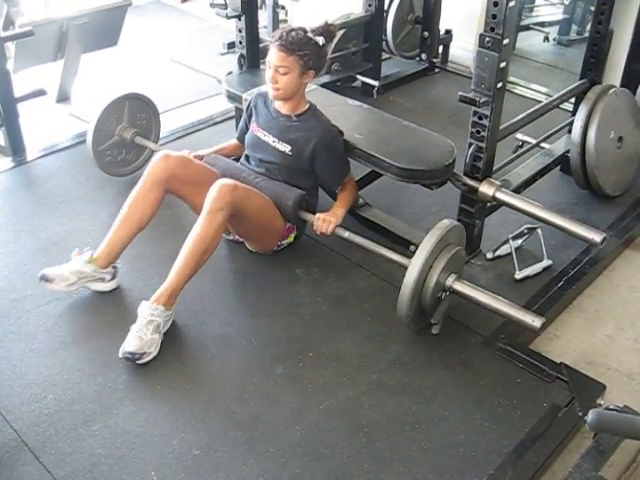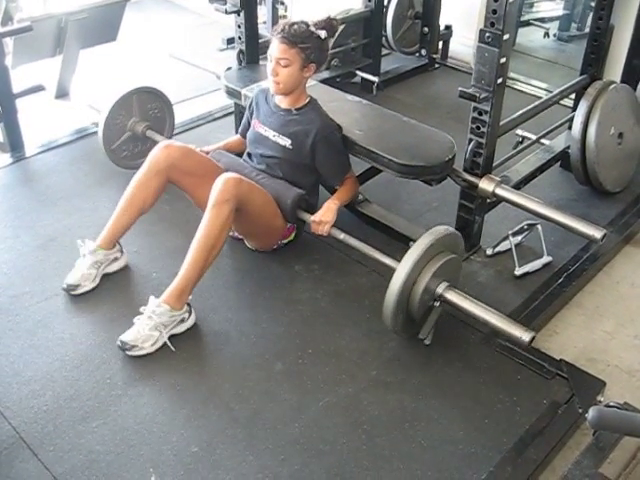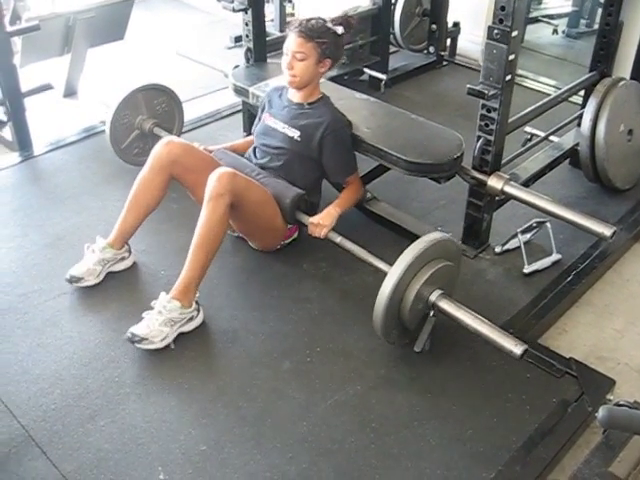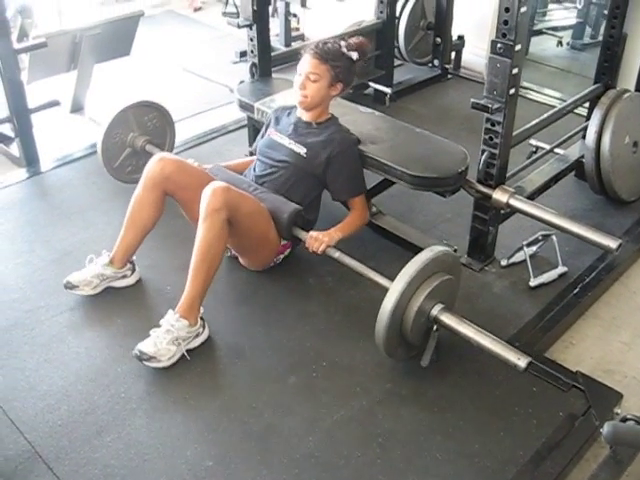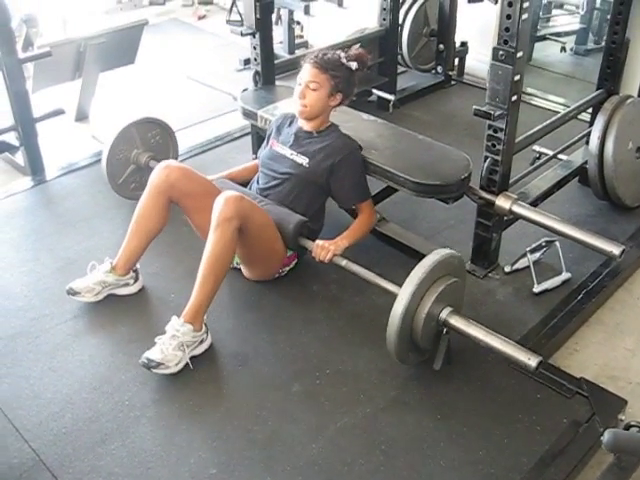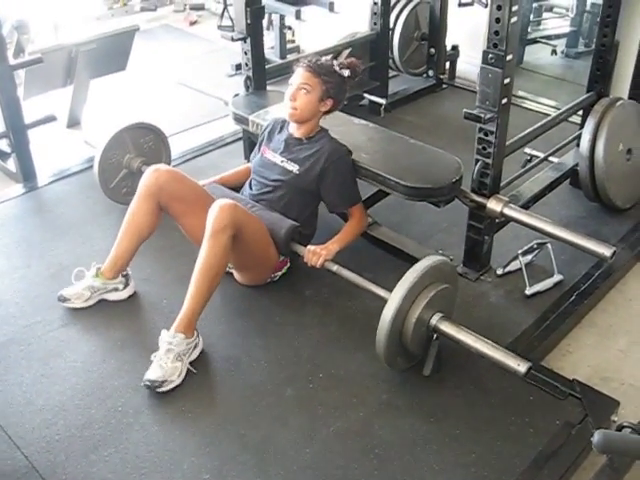
dt=0.3s
person 1, frame 1
left shoulder: (320, 134)
right shoulder: (259, 102)
left elbow: (348, 185)
left wrist: (336, 213)
right wrist: (204, 155)
left hip: (275, 225)
right hip: (235, 205)
left knee: (224, 190)
right knee: (166, 162)
left ankle: (160, 308)
right ankle: (99, 266)
person 1, frame 2
left shoulder: (319, 127)
right shoulder: (261, 98)
left elbow: (349, 182)
left wrist: (331, 206)
right wrist: (206, 152)
left hip: (276, 221)
right hip: (235, 202)
left knee: (229, 184)
right knee: (167, 153)
left ankle: (173, 307)
right ankle: (105, 250)
person 1, frame 3
left shoulder: (330, 122)
right shoulder: (275, 96)
left elbow: (354, 185)
left wrist: (331, 211)
right wrist: (215, 150)
left hip: (278, 220)
right hip: (239, 197)
left knee: (223, 179)
right knee: (170, 149)
left ankle: (181, 304)
right ankle: (114, 249)
person 1, frame 4
left shoulder: (339, 143)
right shoulder: (281, 115)
left elbow: (360, 210)
left wrist: (332, 234)
right wrist: (206, 169)
left hip: (271, 239)
right hip: (232, 219)
left knee: (217, 193)
right knee: (162, 166)
left ankle: (186, 322)
right ankle: (117, 266)
person 1, frame 5
left shoulder: (341, 150)
right shoulder: (283, 123)
left elbow: (367, 212)
left wrist: (339, 243)
right wrist: (212, 179)
left hip: (276, 249)
right hip: (235, 230)
left knee: (231, 202)
right knee: (168, 173)
left ankle: (190, 329)
right ankle: (120, 273)
person 1, frame 6
left shoulder: (330, 155)
right shoulder: (275, 128)
left elbow: (358, 216)
left wrist: (330, 247)
right wrist: (202, 184)
left hip: (268, 255)
right hip: (227, 237)
left knee: (224, 210)
right knee: (158, 176)
left ankle: (182, 337)
right ankle: (110, 278)
